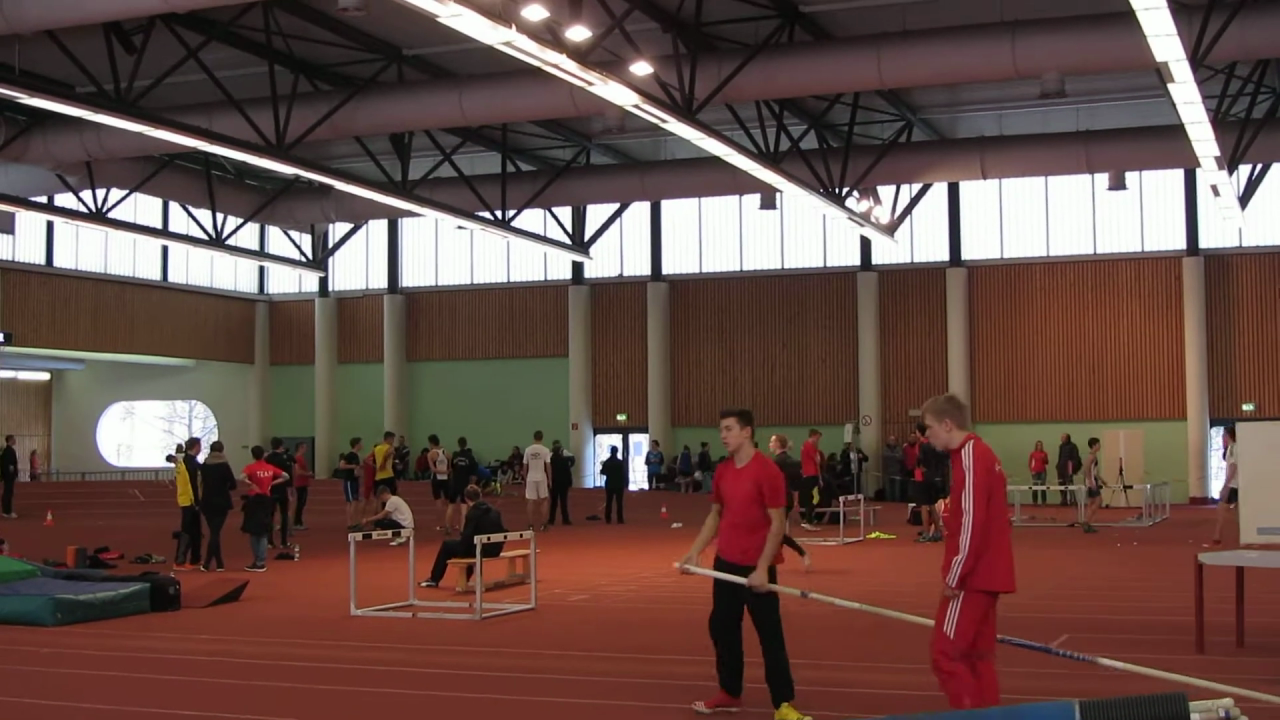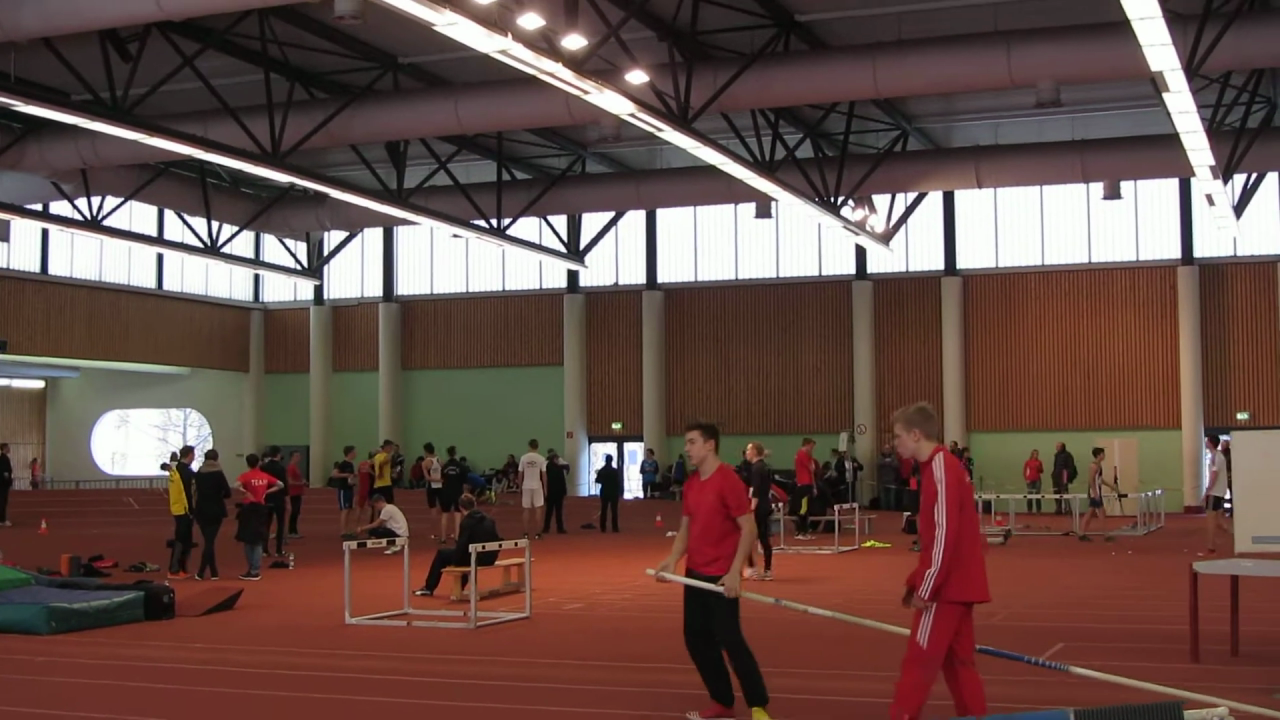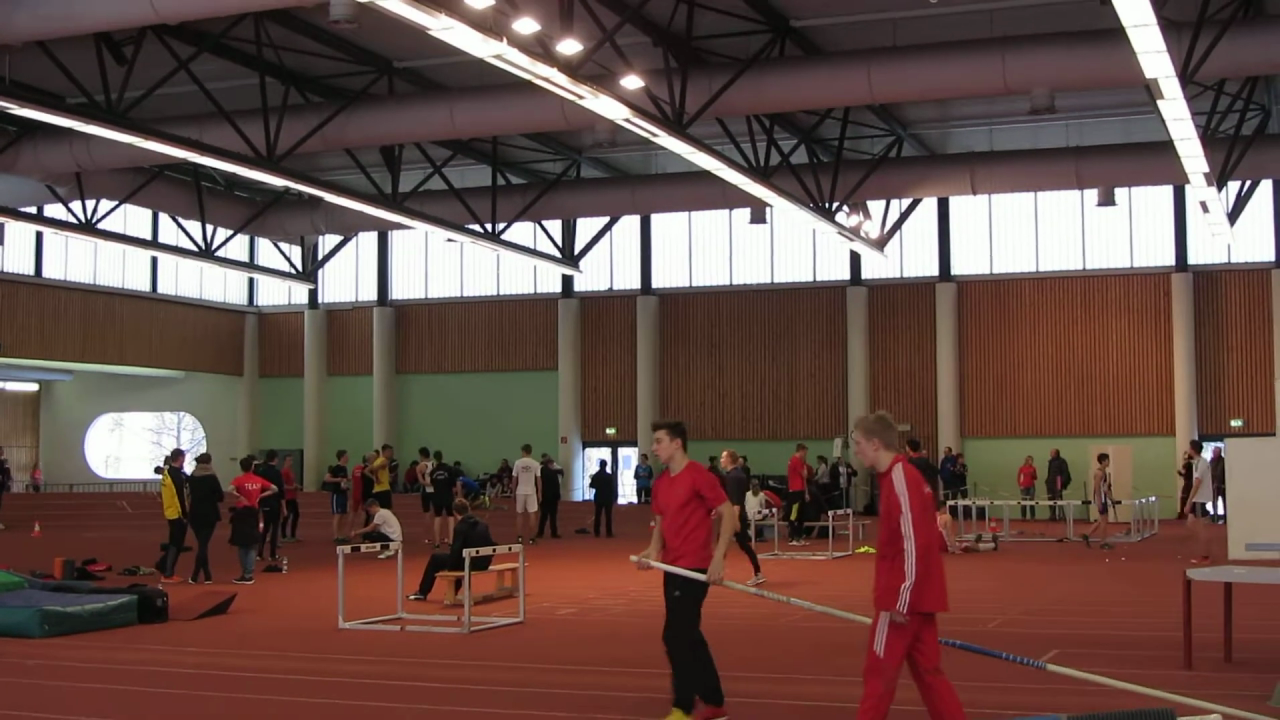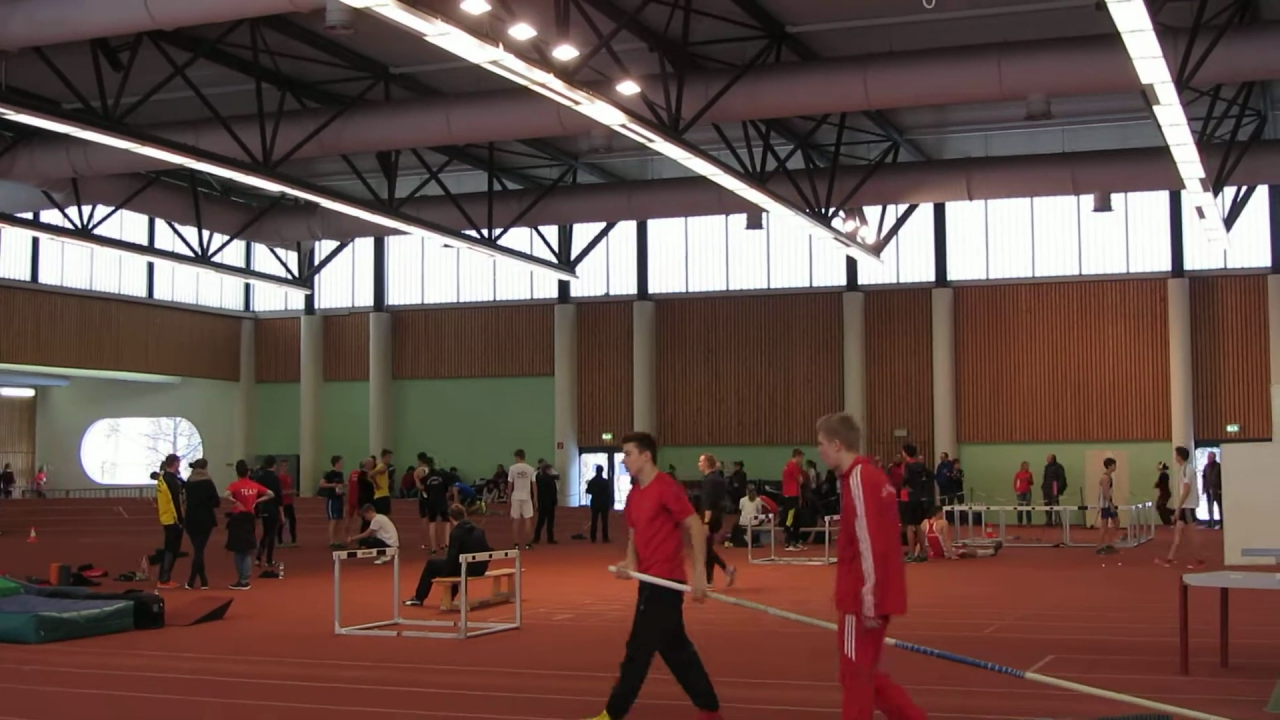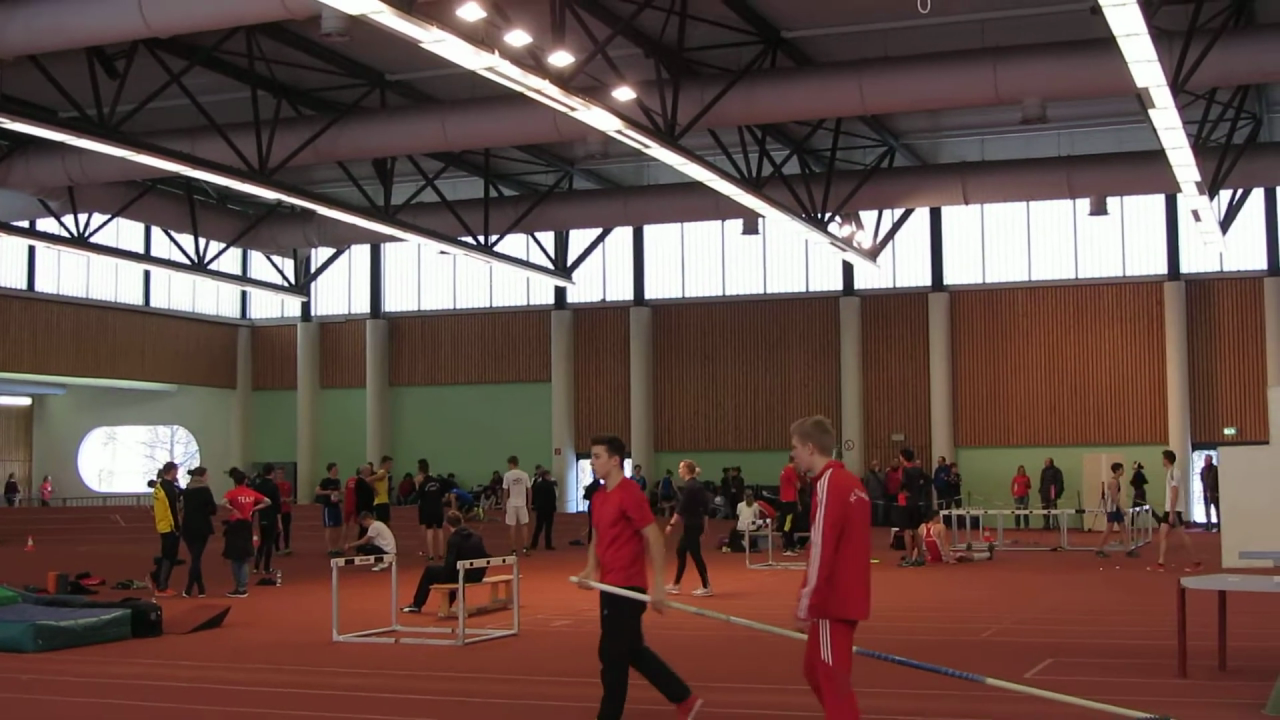
dt=0.2s
person 1, frame 1
left shoulder: (969, 456)
right shoulder: (980, 455)
left elbow: (971, 522)
left wrist: (954, 575)
right wrist: (954, 570)
left hip: (972, 575)
right hip: (986, 572)
left knee: (945, 653)
right knee: (977, 654)
person 1, frame 2
left shoulder: (940, 468)
right shoulder: (947, 466)
left elbow: (945, 533)
left wrist: (927, 585)
right wrist: (915, 581)
left hip: (945, 585)
right hip: (959, 584)
left knee: (918, 663)
right knee: (959, 663)
person 1, frame 3
left shoulder: (899, 479)
right shoulder: (903, 476)
left elbow: (914, 543)
left wrist: (902, 598)
left hip: (903, 596)
right hip: (919, 596)
left knee: (879, 673)
right knee: (927, 671)
person 1, frame 4
left shoulder: (859, 480)
right shoulder: (872, 475)
left elbow: (869, 547)
left wrist: (868, 600)
left hip: (867, 598)
right hip: (879, 594)
left knee: (855, 676)
right knee: (867, 675)
person 1, frame 5
left shoulder: (829, 484)
right shoulder: (848, 480)
left elbow: (821, 550)
left wrist: (803, 605)
left hip: (834, 599)
right hip: (847, 595)
left knee: (832, 679)
right knee: (815, 670)
person 2, frame 1
left shoulder: (766, 471)
right shoulder: (722, 471)
left elbow: (778, 522)
left wrist: (763, 568)
right wrist: (695, 550)
left hip: (755, 567)
right hip: (725, 562)
left knee: (770, 634)
right knee: (721, 626)
right ankle: (730, 693)
person 2, frame 2
left shoulder: (728, 482)
right shoulder: (690, 485)
left elbow: (748, 529)
left wrist: (734, 573)
right wrist: (672, 558)
left hip: (720, 575)
right hip: (695, 573)
left knee: (730, 640)
right knee: (696, 640)
person 2, frame 3
left shoulder: (699, 476)
right shoulder: (660, 483)
left elbow: (728, 515)
left wrist: (718, 558)
right wrist: (652, 550)
left hip: (693, 569)
right hip: (673, 569)
left knee: (676, 638)
right knee: (688, 638)
person 2, frame 4
left shoulder: (668, 488)
right shoulder: (634, 495)
left elbow: (697, 529)
left wrist: (698, 575)
right wrist: (630, 561)
left hip: (664, 582)
right hip: (653, 580)
left knee: (638, 648)
right knee: (675, 647)
person 2, frame 5
left shoulder: (629, 495)
right shoulder: (598, 496)
left elbow: (654, 538)
left wrist: (657, 586)
right wrist: (591, 569)
left hip: (624, 587)
right hip: (612, 586)
left knee: (611, 654)
right knee: (633, 651)
